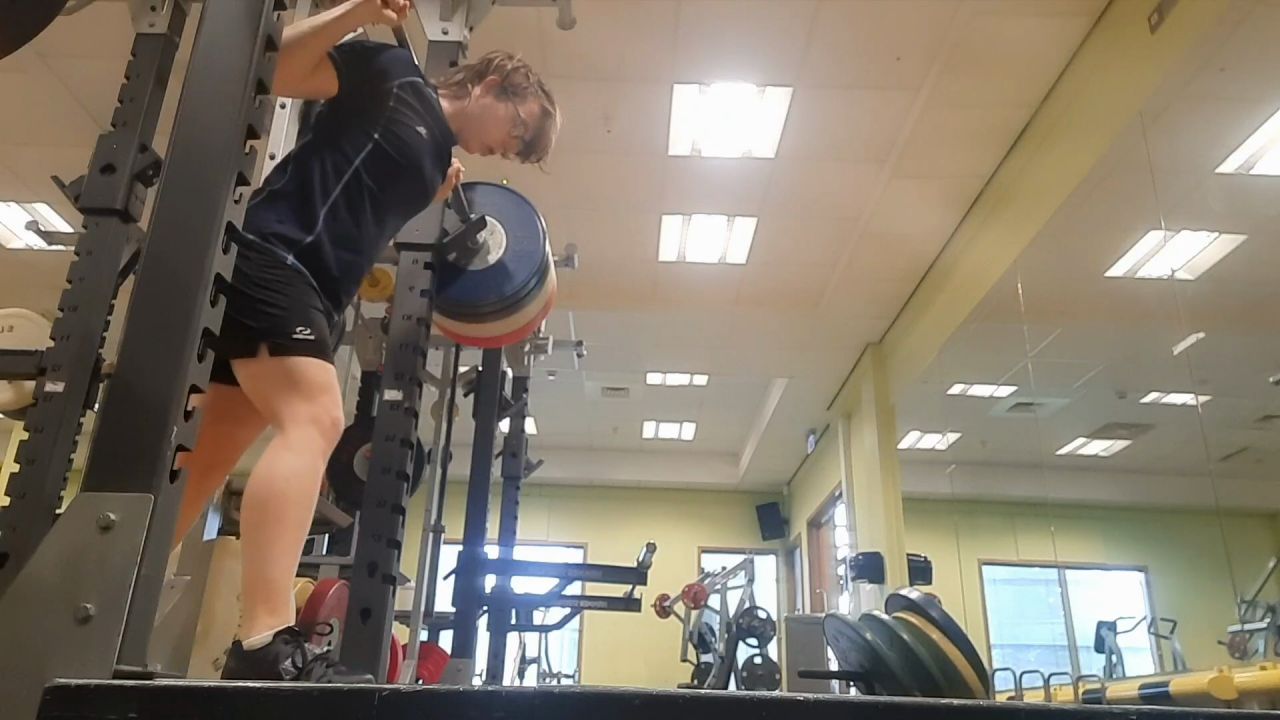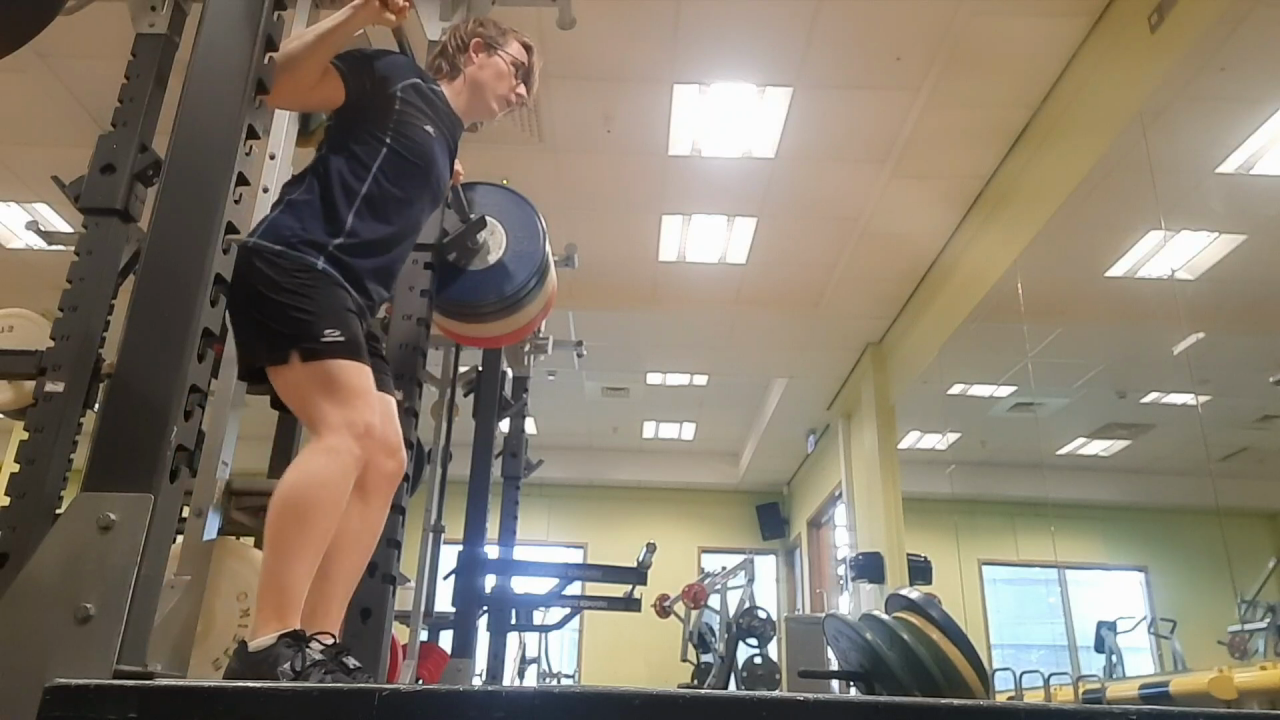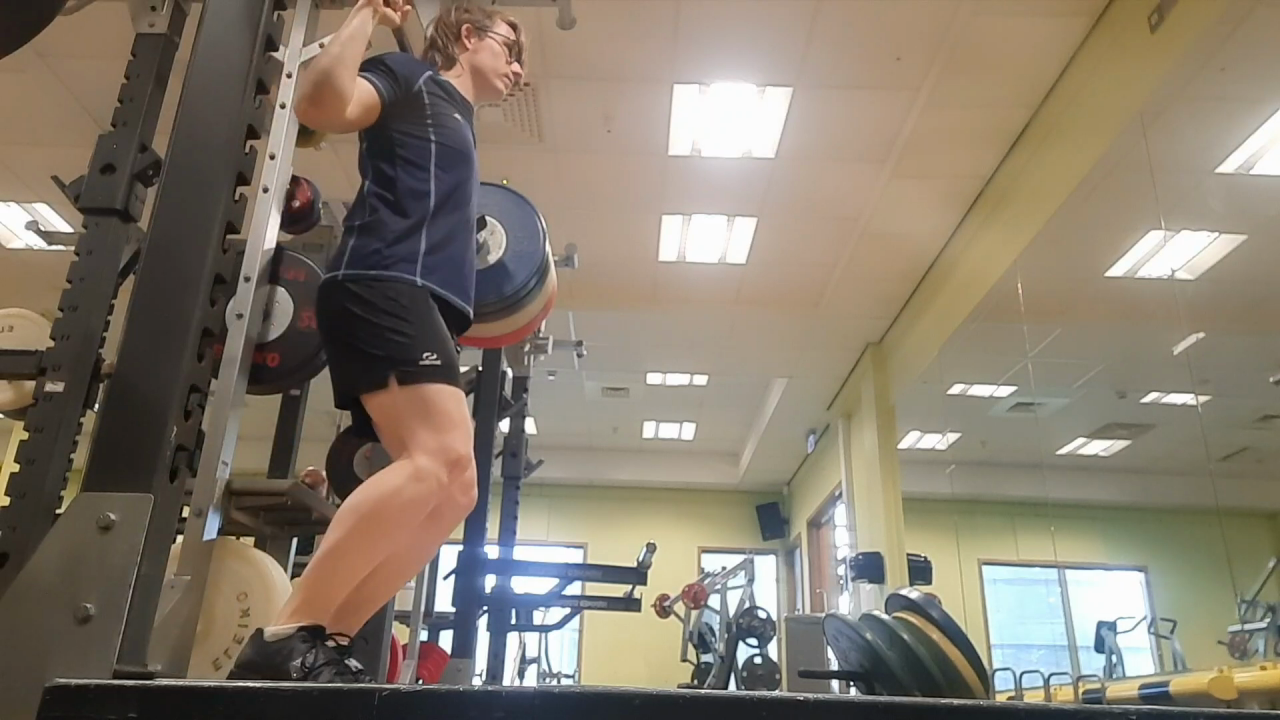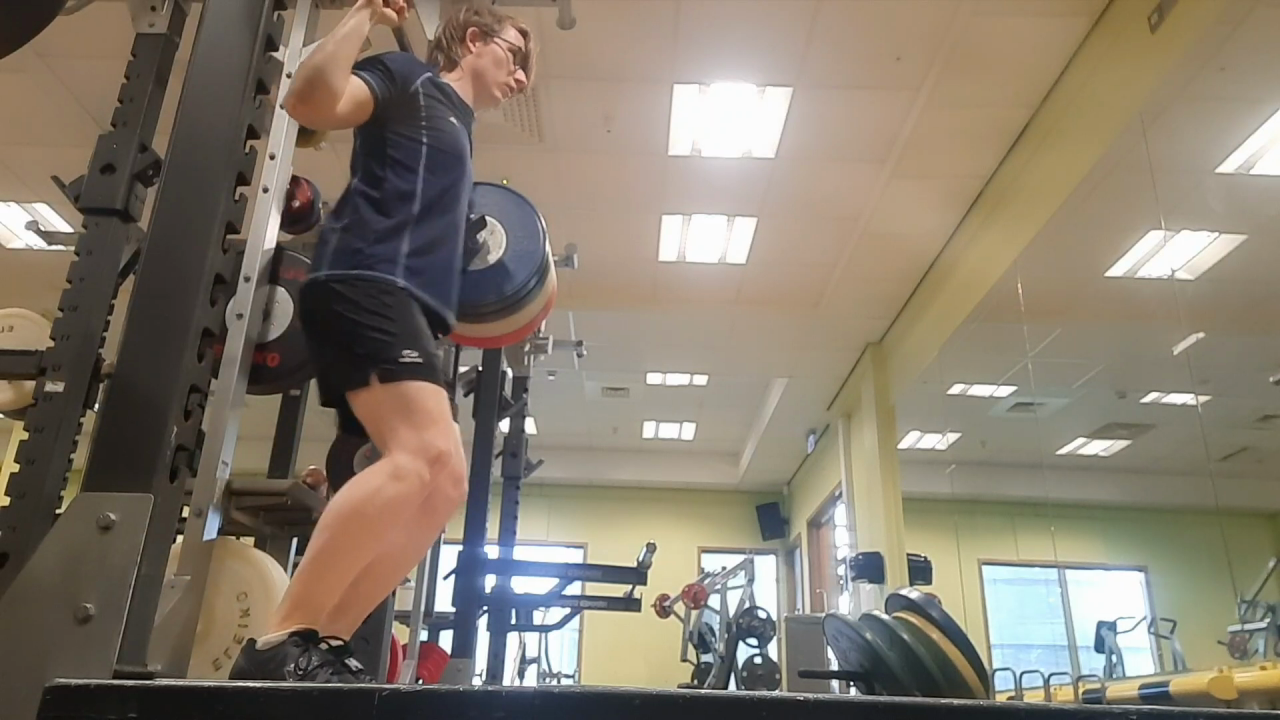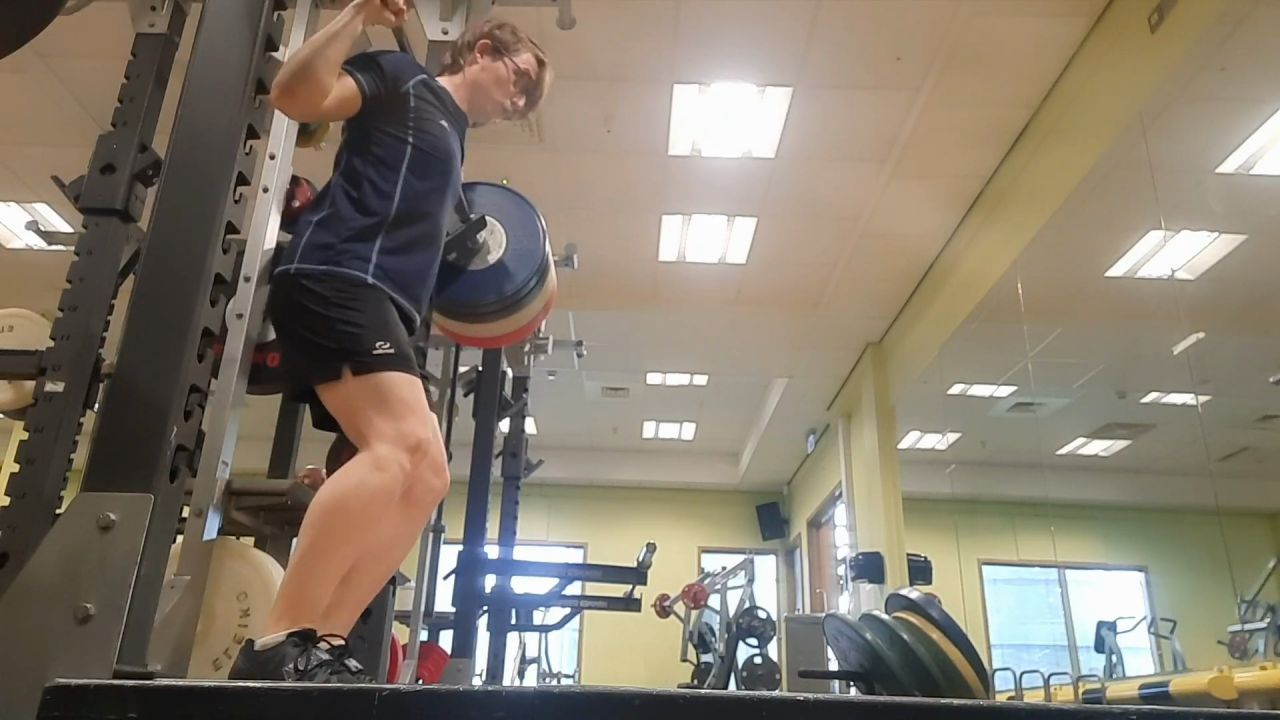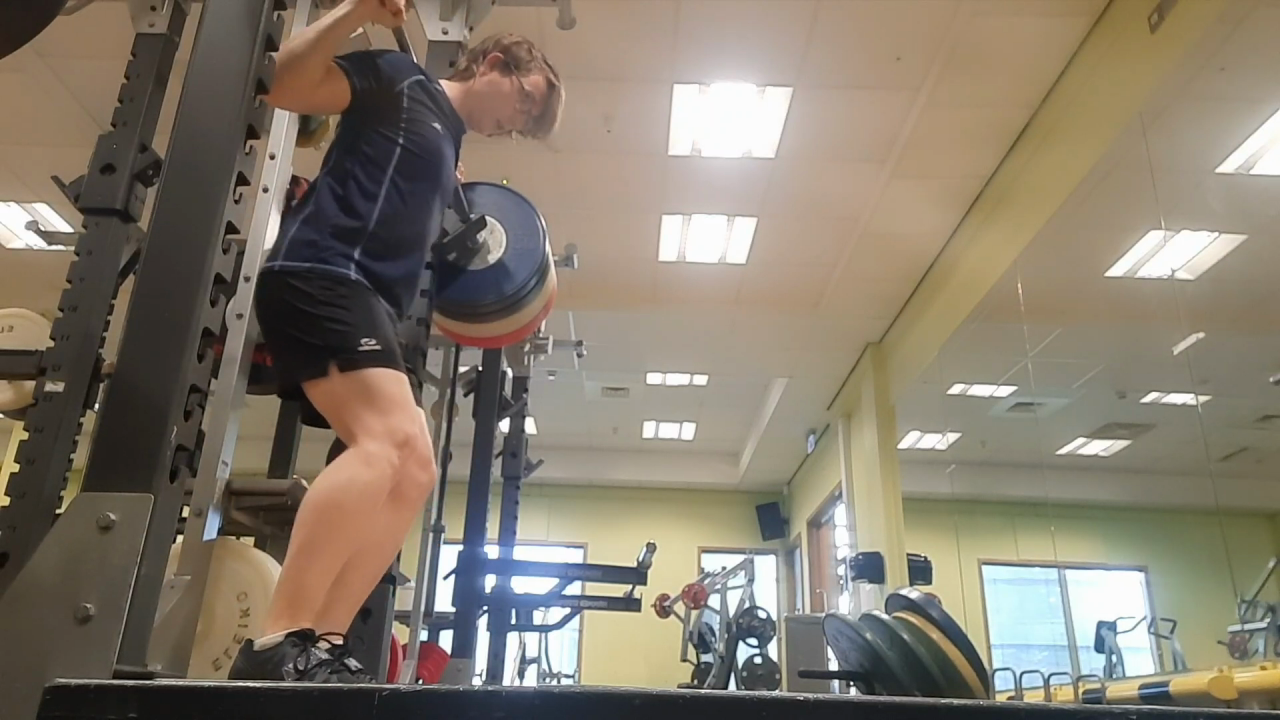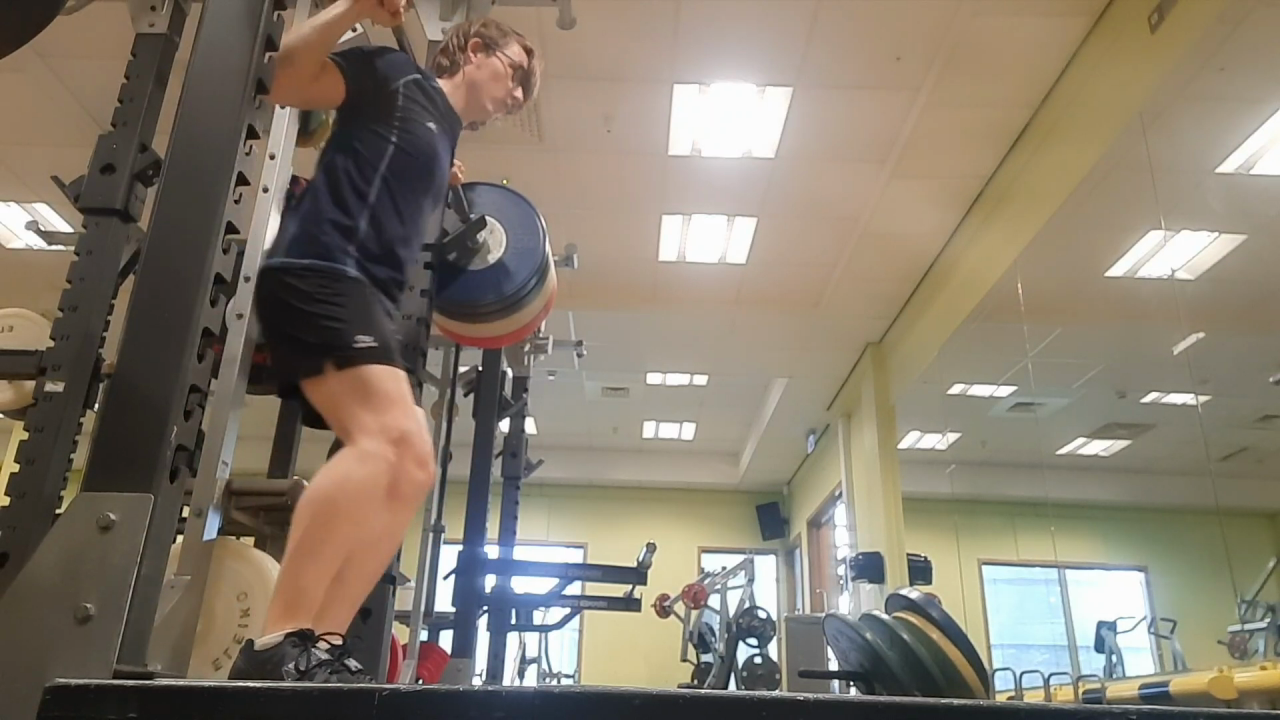
dt=0.7s
person 1, frame 1
left shoulder: (439, 159)
right shoulder: (392, 76)
right elbow: (274, 69)
left wrist: (436, 196)
left hip: (301, 287)
right hip: (267, 258)
left knee: (206, 459)
right knee: (314, 420)
right ankle: (265, 643)
person 1, frame 2
left shoulder: (445, 143)
right shoulder: (396, 79)
right elbow: (280, 84)
left wrist: (442, 192)
left hip: (341, 295)
right hip: (295, 265)
left knee: (382, 461)
right knee: (348, 431)
left ankle: (316, 644)
right ankle: (268, 648)
person 1, frame 3
left shoulder: (455, 124)
right shoulder: (413, 80)
right elbow: (320, 102)
left hip: (417, 303)
right hip: (384, 287)
left knee: (454, 487)
right knee: (436, 461)
left ankle: (323, 646)
right ankle: (285, 639)
person 1, frame 4
left shoulder: (453, 127)
right shoulder: (409, 79)
right elbow: (311, 100)
left hip: (401, 302)
right hip: (368, 285)
left knee: (444, 483)
right knee: (421, 457)
left ankle: (322, 645)
right ankle: (279, 645)
person 1, frame 5
left shoulder: (450, 136)
right shoulder: (401, 79)
right elbow: (296, 93)
left wrist: (450, 198)
left hip: (377, 304)
right hip: (336, 281)
left knee: (426, 474)
right knee: (398, 446)
left ankle: (319, 646)
right ankle: (278, 645)
person 1, frame 6
left shoulder: (446, 143)
right shoulder: (399, 80)
right elbow: (283, 84)
left wrist: (446, 196)
left hip: (363, 297)
right hip: (321, 276)
left knee: (413, 470)
right knee: (390, 441)
left ankle: (320, 646)
right ankle: (278, 643)
person 1, frame 7
left shoulder: (446, 137)
right shoulder: (395, 76)
right elbow: (281, 79)
left wrist: (444, 195)
left hip: (363, 292)
right hip: (321, 275)
left knee: (411, 467)
right knee: (389, 439)
left ankle: (320, 648)
right ankle: (277, 645)
